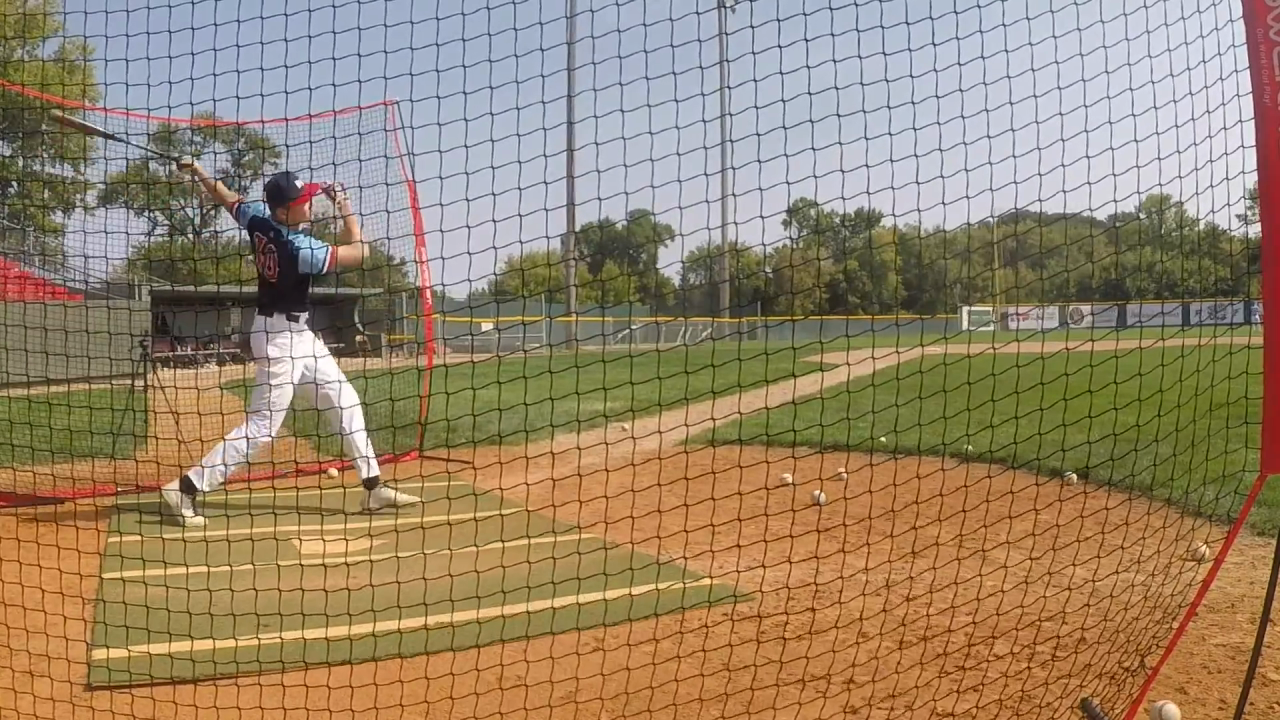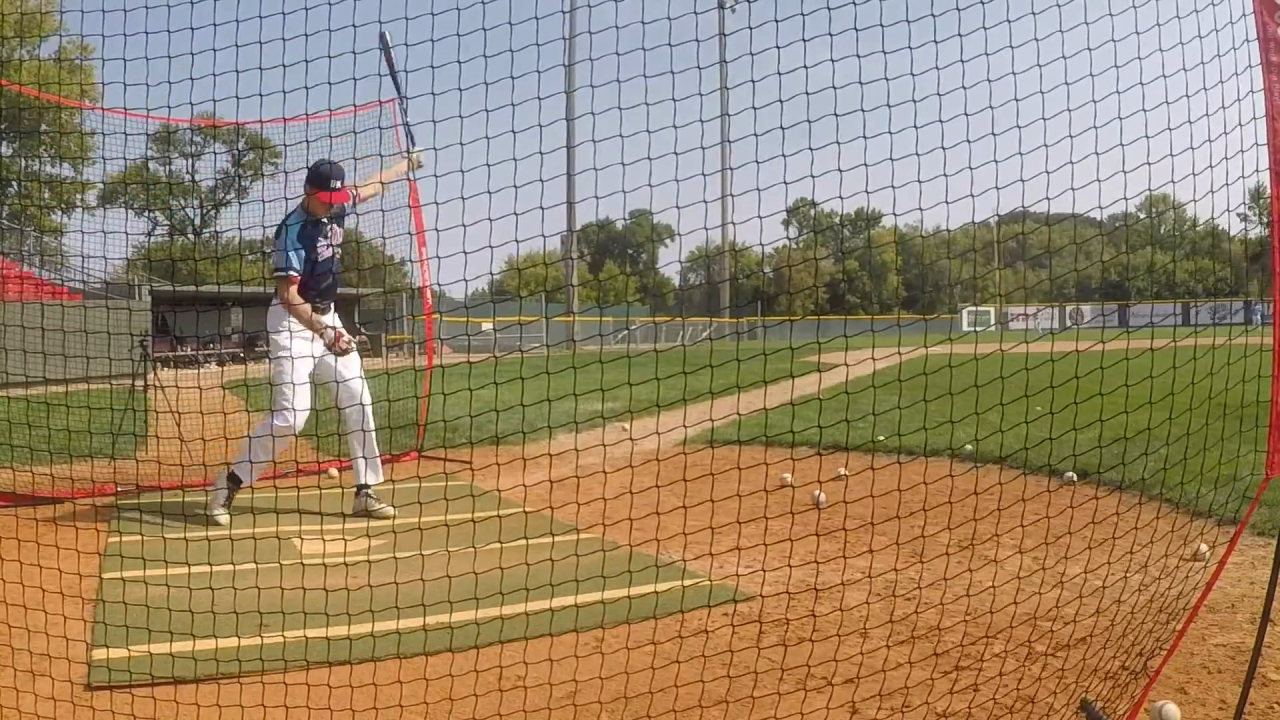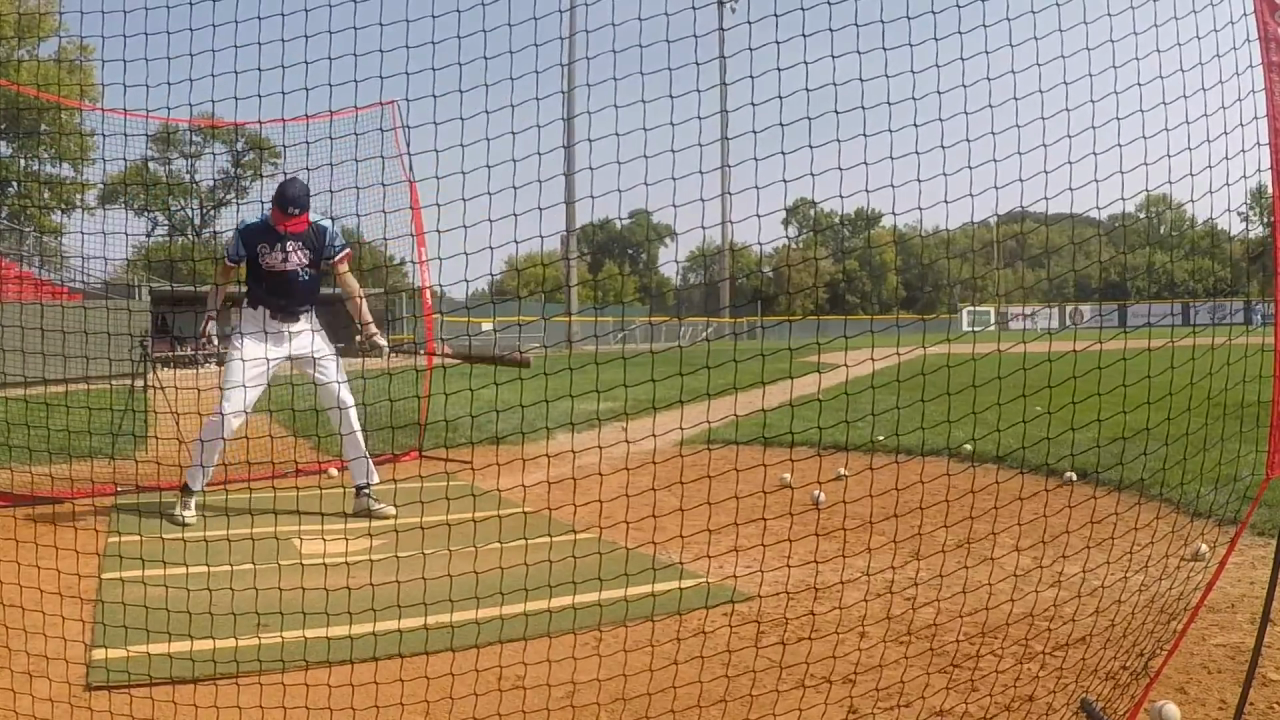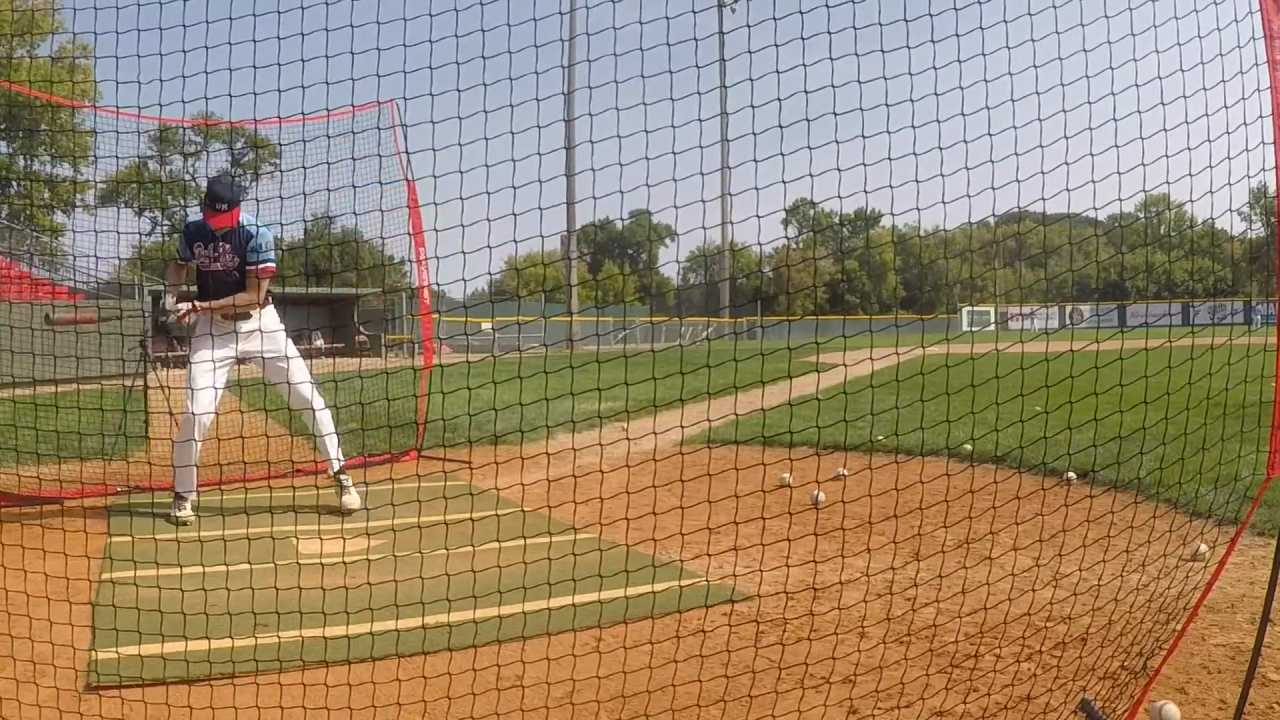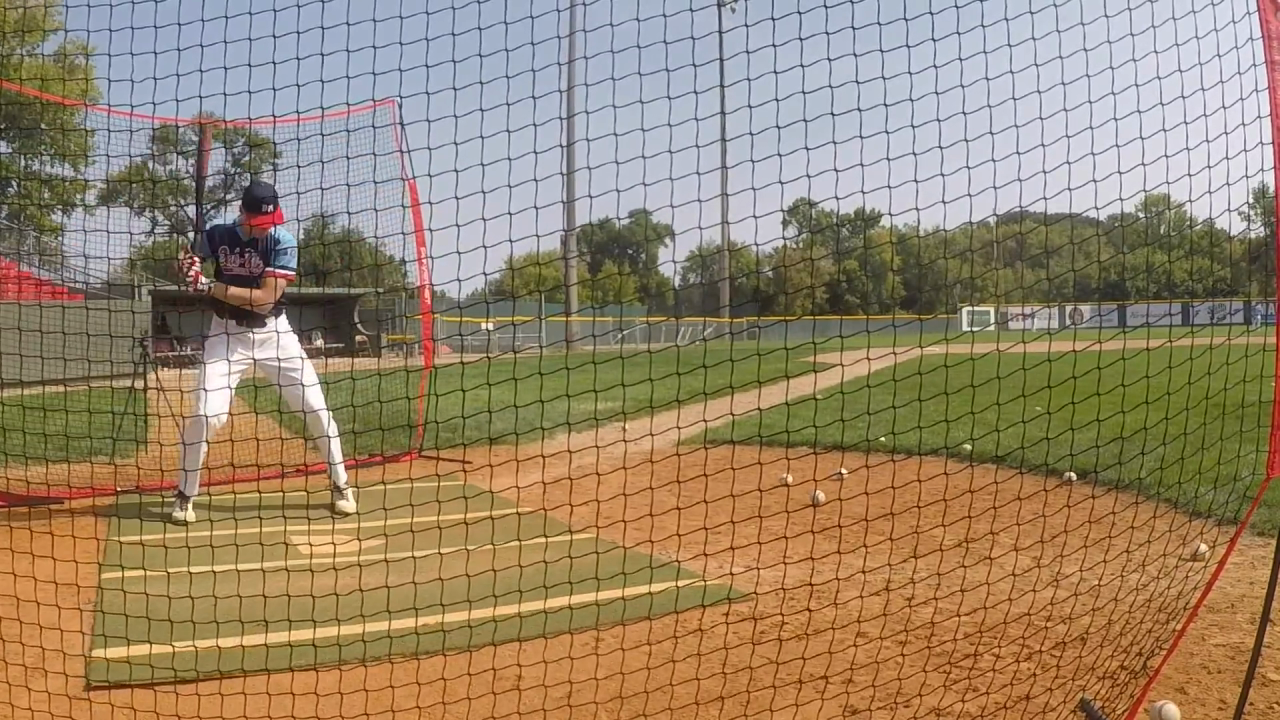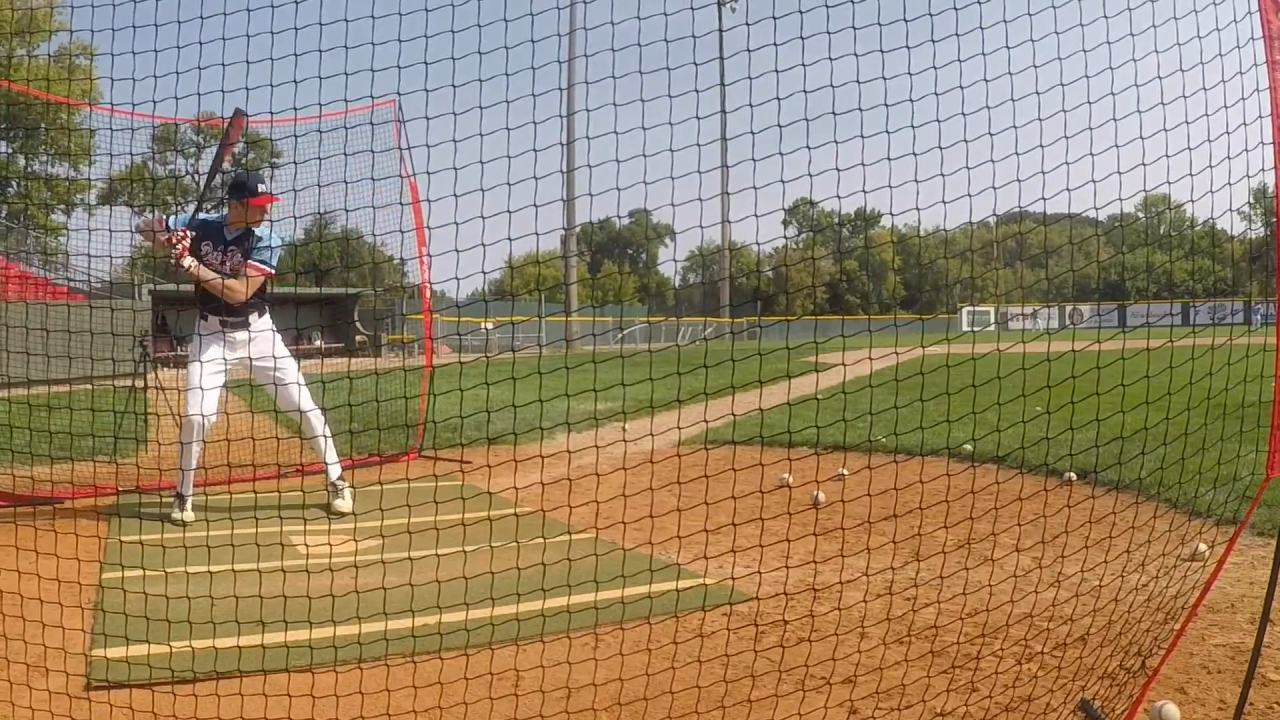
dt=0.4s
person 1, frame 1
left shoulder: (260, 220)
right shoulder: (301, 248)
left elbow: (223, 195)
right elbow: (359, 252)
left wrist: (194, 170)
right wrist: (345, 208)
left hip: (295, 330)
right hip: (281, 335)
left knee: (345, 401)
right knee: (262, 426)
left ankle: (375, 487)
right ankle: (185, 488)
person 1, frame 2
left shoulder: (334, 207)
right shoulder: (292, 231)
left elbow: (369, 187)
right elbow: (288, 296)
left wrist: (407, 165)
right wrist: (328, 333)
left hip: (326, 316)
right hip: (291, 323)
left knee: (357, 402)
right knee: (291, 416)
left ankle: (364, 491)
right ankle: (229, 482)
person 1, frame 3
left shoulder: (322, 231)
right shoulder: (248, 233)
left elbow: (346, 279)
right elbow: (224, 276)
left wrist: (367, 324)
right wrist: (210, 316)
left hip: (304, 325)
right hip: (258, 326)
left knee: (343, 405)
right knee: (229, 413)
left ankle: (363, 491)
right ankle: (189, 493)
person 1, frame 4
left shoulder: (257, 234)
right shoulder: (193, 231)
left elbow: (254, 296)
right elbow: (178, 266)
left wrist: (198, 307)
right wrist: (172, 293)
left hip: (260, 323)
right hip: (213, 327)
left knee: (308, 398)
right knee: (197, 413)
left ankle: (340, 475)
right ankle: (183, 495)
person 1, frame 5
left shoulder: (283, 243)
right shoulder: (217, 235)
left elbow: (265, 299)
right elbow: (183, 258)
left wrist: (208, 285)
right wrist: (187, 265)
left hip: (273, 332)
right hip: (227, 333)
left knee: (316, 408)
right knee: (207, 415)
left ankle: (340, 484)
right ankle: (185, 495)
person 1, frame 6
left shoulder: (267, 240)
right shoulder: (201, 226)
left elbow: (239, 292)
right elbow: (143, 226)
left wrist: (190, 265)
right wrist: (168, 240)
left hip: (257, 331)
right hip: (213, 333)
left knee: (305, 407)
right knee: (198, 415)
left ankle: (336, 481)
right ankle: (183, 496)
